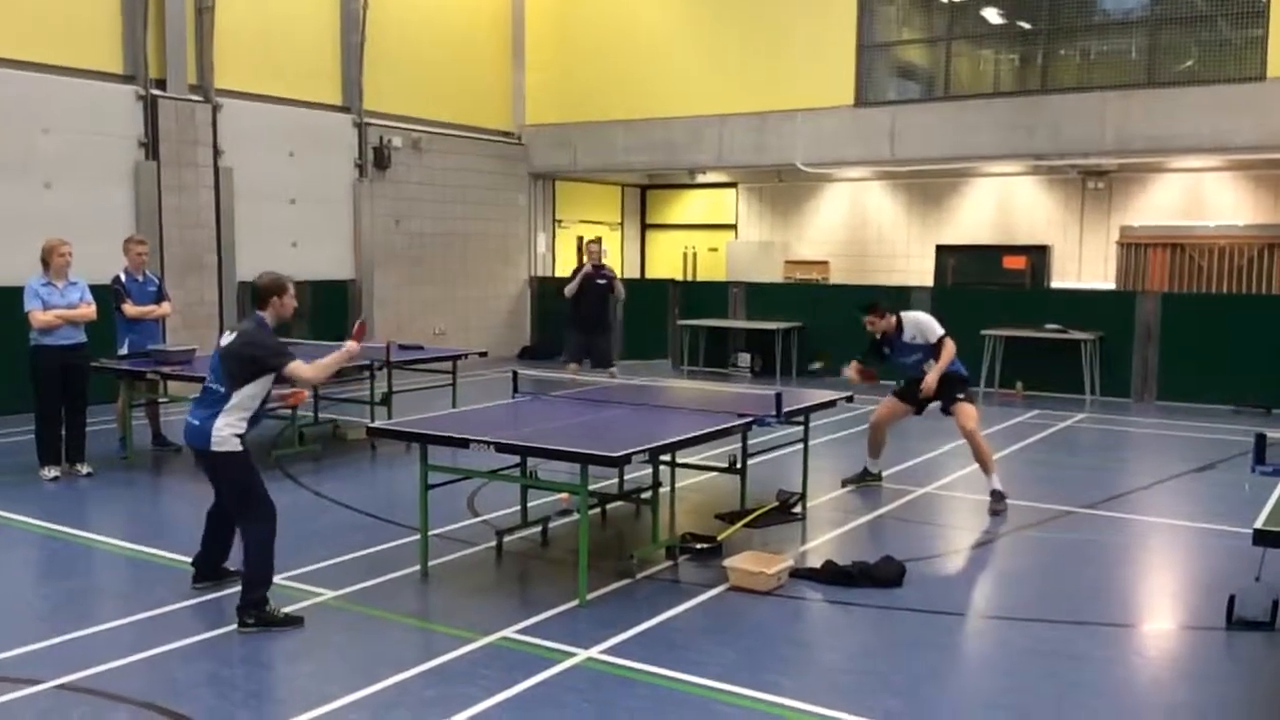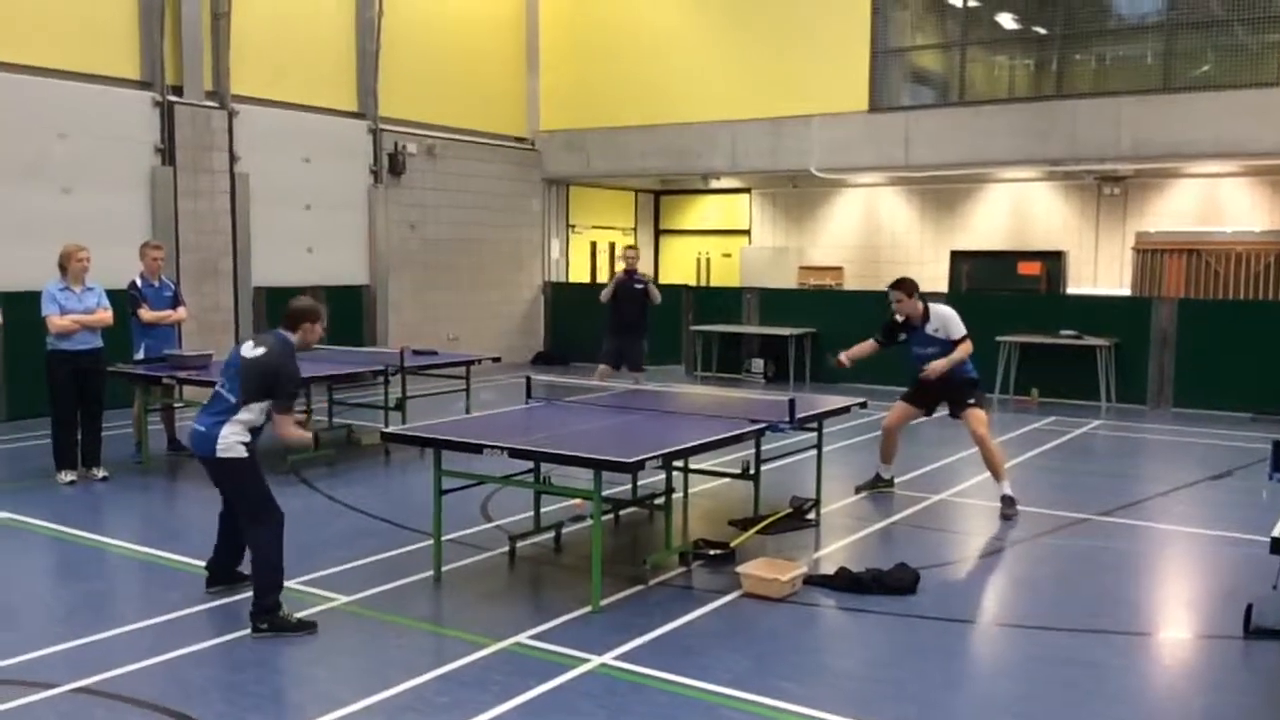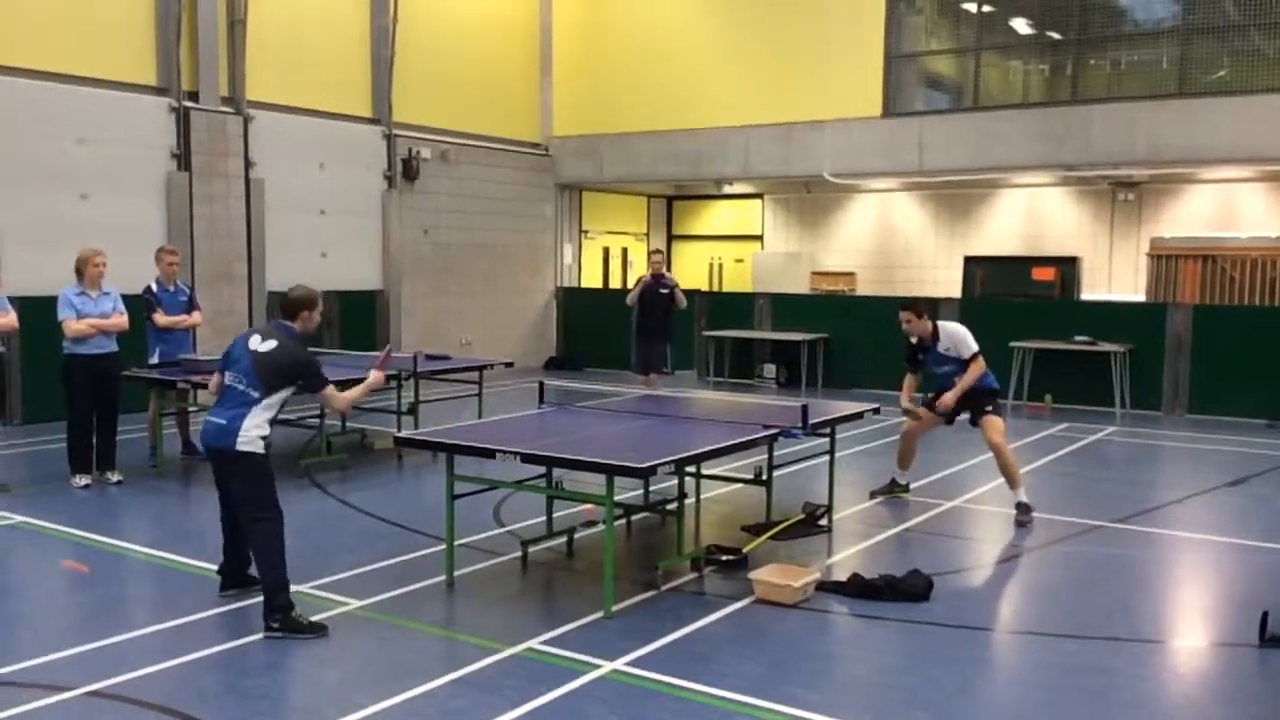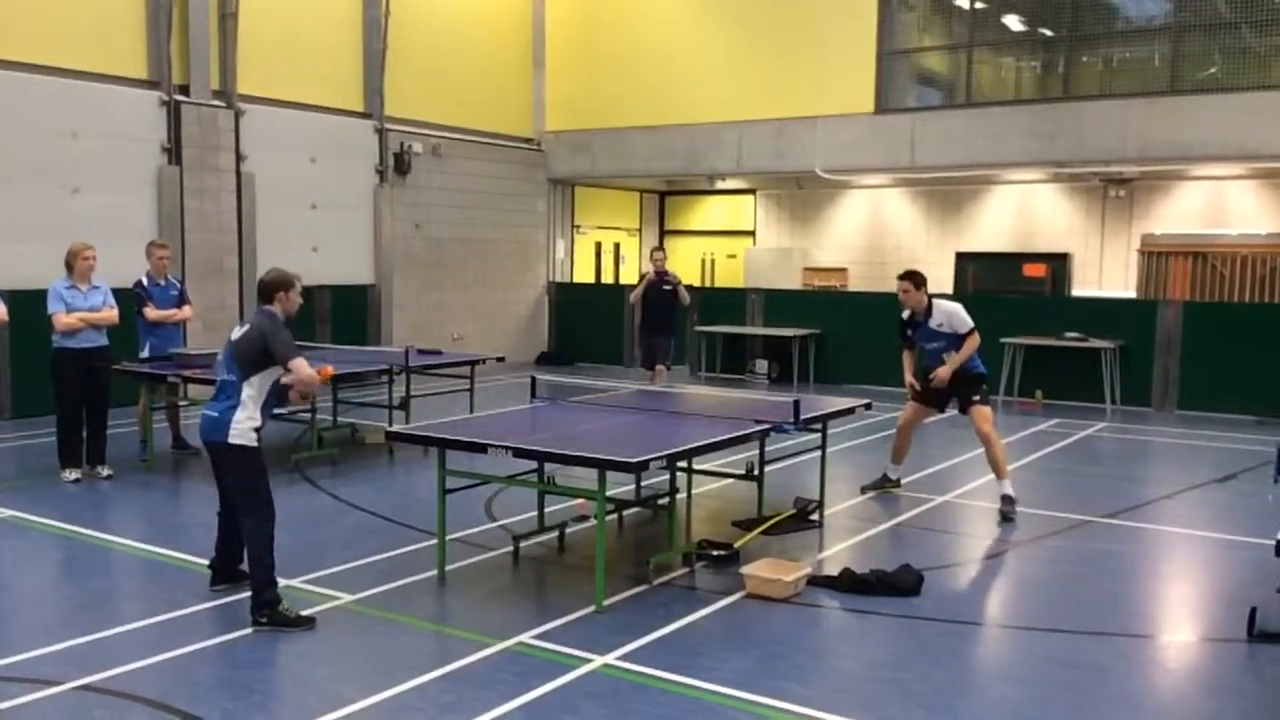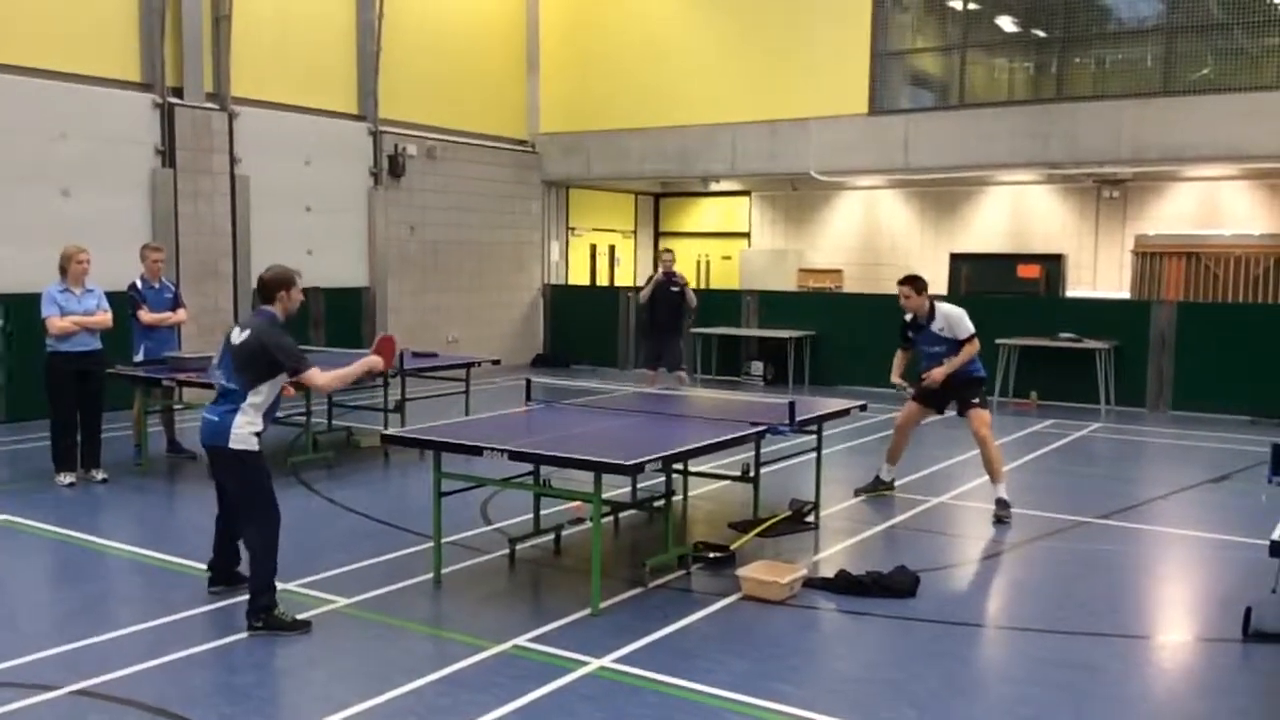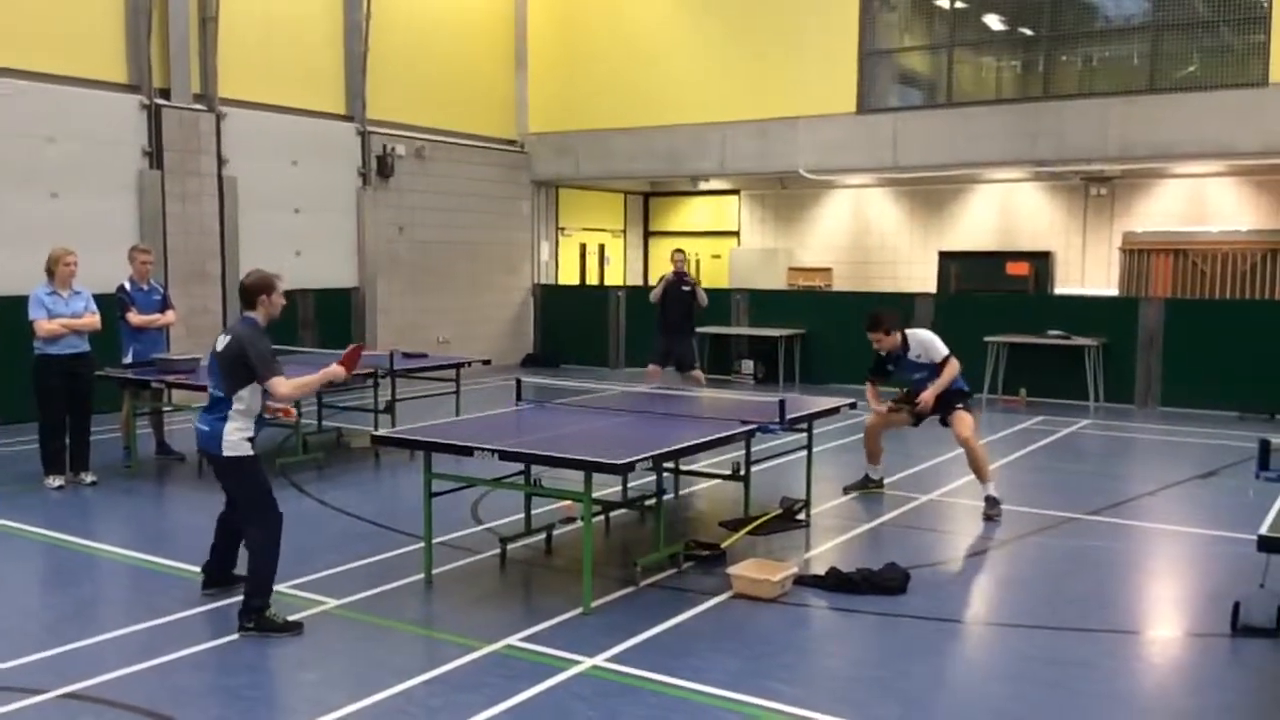
dt=0.3s
person 1, frame 1
left shoulder: (242, 331)
right shoulder: (260, 339)
right elbow: (310, 375)
left wrist: (271, 395)
right wrist: (345, 353)
left hip: (199, 428)
right hip: (220, 438)
left knee: (227, 502)
right knee: (258, 514)
left ankle: (207, 569)
right ankle: (253, 609)
person 1, frame 2
left shoulder: (253, 344)
right shoulder: (285, 365)
right elbow: (284, 431)
right wrist: (307, 438)
left hip: (203, 436)
right hip: (227, 446)
left knee: (236, 507)
right knee: (266, 521)
left ankle: (222, 573)
right ankle: (266, 614)
person 1, frame 3
left shoulder: (248, 337)
right shoulder: (297, 354)
left elbow: (215, 386)
right elbow: (338, 403)
right wrist: (370, 383)
left hip: (213, 432)
right hip: (243, 441)
left knee: (235, 509)
right knee: (266, 520)
left ankle: (233, 576)
right ankle: (279, 614)
person 1, frame 4
left shoulder: (248, 328)
right shoulder: (271, 331)
right elbow: (304, 374)
left wrist: (291, 388)
right wrist: (315, 384)
left hip: (213, 425)
right hip: (236, 435)
left knee: (233, 504)
right knee: (258, 514)
left ankle: (224, 571)
right ankle: (266, 608)
person 1, frame 5
left shoulder: (244, 328)
right shoulder: (272, 337)
right elbow: (322, 383)
left wrist: (273, 385)
right wrist: (366, 363)
left hip: (214, 428)
right hip: (236, 438)
left knee: (232, 507)
right knee: (263, 518)
left ankle: (222, 573)
right ankle: (262, 612)
person 1, frame 6
left shoulder: (233, 334)
right shoulder: (251, 340)
right elbow: (285, 391)
left wrist: (264, 405)
right wrist: (326, 375)
left hip: (213, 435)
right hip: (231, 443)
left knee: (238, 509)
right knee: (265, 520)
left ankle: (217, 575)
right ankle: (255, 612)
person 2, frame 1
left shoulder: (80, 285)
right shoulder: (34, 287)
left elbow: (91, 314)
right elbow: (38, 321)
left wrist: (58, 312)
right wrist: (75, 315)
left hip: (77, 351)
right hip: (46, 353)
left knee: (77, 407)
right knee: (48, 409)
left ankle: (77, 459)
right ankle: (49, 463)
person 2, frame 2
left shoulder: (97, 290)
right shoulder: (51, 291)
left elbow: (108, 319)
right elbow: (55, 325)
left wrist: (75, 318)
right wrist: (92, 320)
left hip: (93, 356)
right hip: (62, 358)
left knee: (93, 411)
right knee: (64, 414)
left ankle: (93, 464)
right ankle: (65, 467)
person 2, frame 3
left shoulder: (112, 294)
right shoulder: (67, 296)
left elbow: (124, 324)
right elbow: (71, 330)
left wrist: (91, 322)
right wrist: (107, 325)
left hip: (109, 360)
right hip: (78, 362)
left knee: (108, 415)
right knee: (80, 417)
left ankle: (107, 467)
right ankle: (80, 471)
person 2, frame 4
left shoulder: (103, 288)
right shoulder: (57, 289)
left elbow: (113, 318)
right elbow: (61, 324)
left wrist: (81, 315)
right wrist: (98, 319)
left hip: (99, 354)
right hip: (68, 356)
left knee: (99, 410)
right knee: (70, 411)
left ankle: (98, 462)
right ankle: (70, 465)
person 2, frame 5
left shoulder: (96, 292)
right shoulder: (51, 293)
left elbow: (107, 321)
right elbow: (55, 327)
left wrist: (75, 319)
right wrist: (91, 323)
left hip: (93, 358)
right hip: (62, 360)
left knee: (93, 414)
right knee: (64, 415)
left ankle: (92, 466)
right ankle: (64, 469)
person 2, frame 6
left shoulder: (84, 294)
right shoulder: (39, 296)
left elbow: (96, 324)
right elbow: (43, 330)
left wrist: (63, 322)
right wrist: (79, 325)
left hip: (81, 360)
right hip: (50, 363)
left knee: (82, 416)
right knee: (52, 418)
left ankle: (81, 469)
right ankle: (54, 472)
person 3, frame 1
left shoulder: (919, 320)
right shoulder: (880, 340)
left elbow: (949, 346)
right elbow: (859, 366)
left wrist: (935, 375)
right wrist: (851, 372)
left hip: (950, 378)
right hip: (917, 381)
left knee: (970, 428)
right knee: (877, 421)
left ankle: (996, 491)
right ankle: (872, 471)
person 3, frame 2
left shoulder: (944, 314)
right shoulder: (898, 324)
left elbow: (967, 346)
right elbow: (873, 344)
left wrist: (943, 363)
right wrist: (847, 355)
left hip: (959, 380)
right hip: (926, 381)
left knee: (980, 434)
right knee: (889, 425)
left ankle: (1006, 495)
right ankle: (884, 477)
person 3, frame 3
left shoulder: (955, 332)
right shoulder: (915, 344)
left elbow: (979, 365)
right elbow: (913, 374)
left wrist: (954, 394)
right wrist: (905, 399)
left hip: (980, 390)
right hip: (946, 394)
left knee: (997, 442)
right knee: (908, 430)
left ankle: (1022, 502)
right ankle: (900, 482)
person 3, frame 4
left shoulder: (950, 309)
right shoulder: (907, 319)
left elbow: (974, 339)
right elbow: (909, 350)
left wrist: (950, 367)
right wrist: (909, 375)
left hip: (967, 375)
right hip: (935, 376)
left knee: (985, 430)
right knee: (904, 425)
left ankle: (1007, 495)
right ankle: (891, 477)
person 3, frame 5
left shoulder: (952, 314)
right shoulder: (909, 321)
left elbow: (974, 346)
right elbow: (904, 350)
left wrist: (944, 370)
right wrist: (895, 374)
left hip: (967, 378)
right hip: (933, 378)
left knee: (982, 433)
right knee: (901, 424)
left ankle: (1001, 498)
right ankle: (885, 479)
person 3, frame 6
left shoulder: (923, 338)
right shoulder: (884, 356)
left elbow: (953, 366)
right elbow: (872, 383)
left wrist: (933, 392)
right wrist: (874, 405)
left hip: (951, 392)
right hip: (920, 392)
left knee: (965, 437)
right knee: (872, 426)
left ankle: (991, 497)
right ankle: (873, 477)
person 4, frame 1
left shoulder: (155, 281)
right shoulder: (119, 282)
left elbow: (166, 310)
right elbow: (129, 311)
left wrist: (140, 312)
right wrist: (152, 308)
left hip: (154, 347)
right hip: (130, 348)
left knee: (152, 393)
right knee: (127, 395)
left ankle: (157, 437)
right ankle: (124, 441)
person 4, frame 2
left shoulder: (171, 286)
right shoulder: (135, 287)
left elbow: (182, 315)
right elbow: (145, 316)
left wrist: (156, 317)
right wrist: (168, 313)
left hip: (170, 351)
right hip: (146, 352)
left knee: (168, 399)
right knee: (142, 399)
left ankle: (172, 441)
right ankle: (139, 445)
person 4, frame 3
left shoulder: (186, 291)
right shoulder: (150, 292)
left elbow: (197, 319)
right elbow: (159, 321)
left wrist: (171, 321)
right wrist: (183, 318)
left hip: (184, 356)
right hip: (161, 357)
left knee: (183, 402)
right knee: (157, 403)
left ankle: (187, 445)
right ankle: (154, 449)
person 4, frame 4
left shoulder: (177, 285)
right shoulder: (141, 286)
left elbow: (187, 314)
right elbow: (150, 315)
left wrist: (162, 316)
right wrist: (173, 311)
left hip: (175, 350)
right hip: (151, 351)
left knee: (173, 396)
right knee: (147, 397)
left ankle: (177, 440)
right ankle: (144, 444)
person 4, frame 5
left shoulder: (171, 287)
right shoulder: (136, 288)
left elbow: (182, 316)
right elbow: (145, 318)
left wrist: (156, 318)
right wrist: (168, 314)
left hip: (170, 353)
right hip: (146, 355)
left knee: (168, 400)
right knee: (142, 401)
left ankle: (172, 443)
right ankle: (139, 447)
person 4, frame 6
left shoulder: (159, 290)
right shoulder: (124, 291)
left elbow: (171, 318)
right elbow: (133, 321)
left wrist: (144, 321)
right wrist: (157, 317)
left hip: (158, 355)
right hip: (135, 357)
left knee: (156, 402)
right knee: (130, 404)
left ankle: (161, 446)
right ankle: (128, 450)
